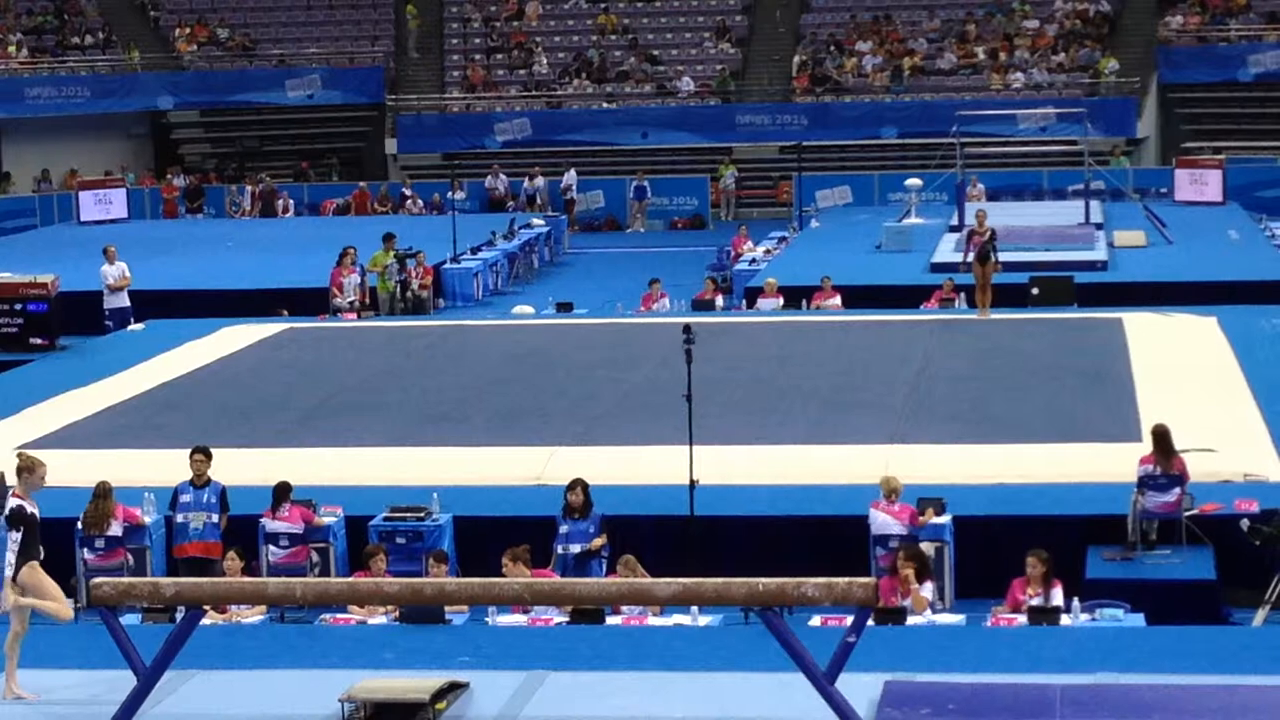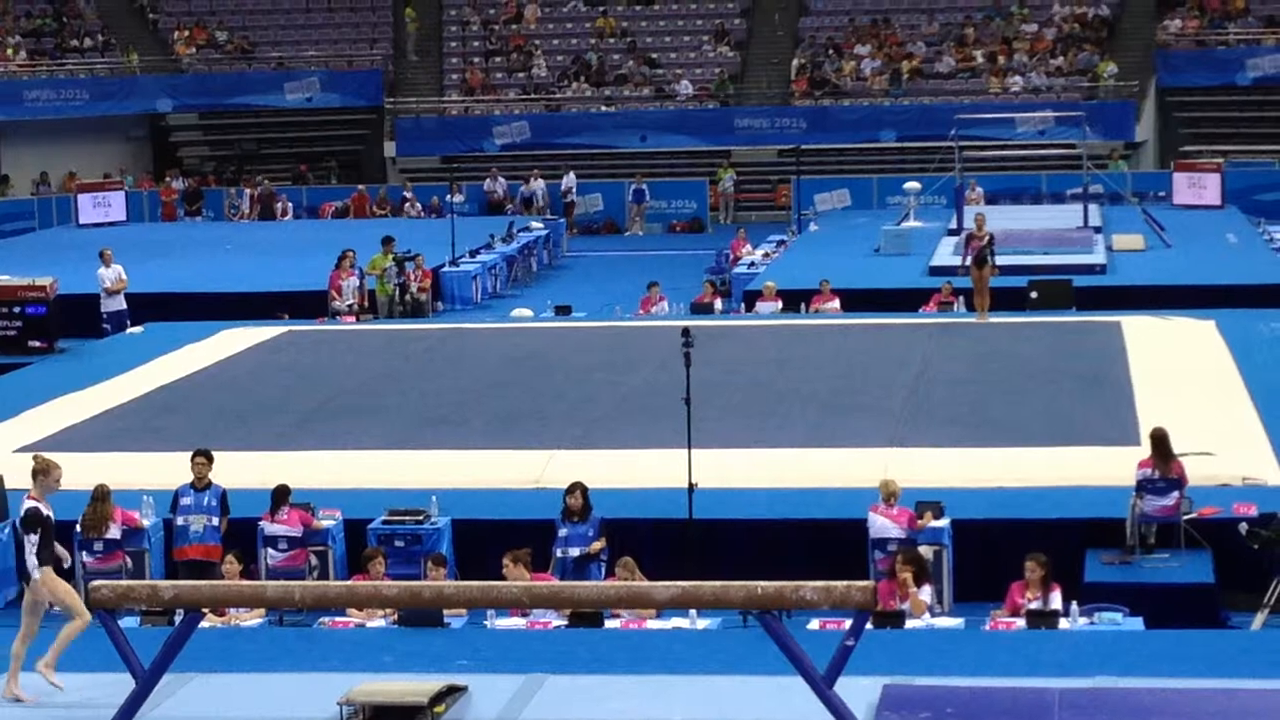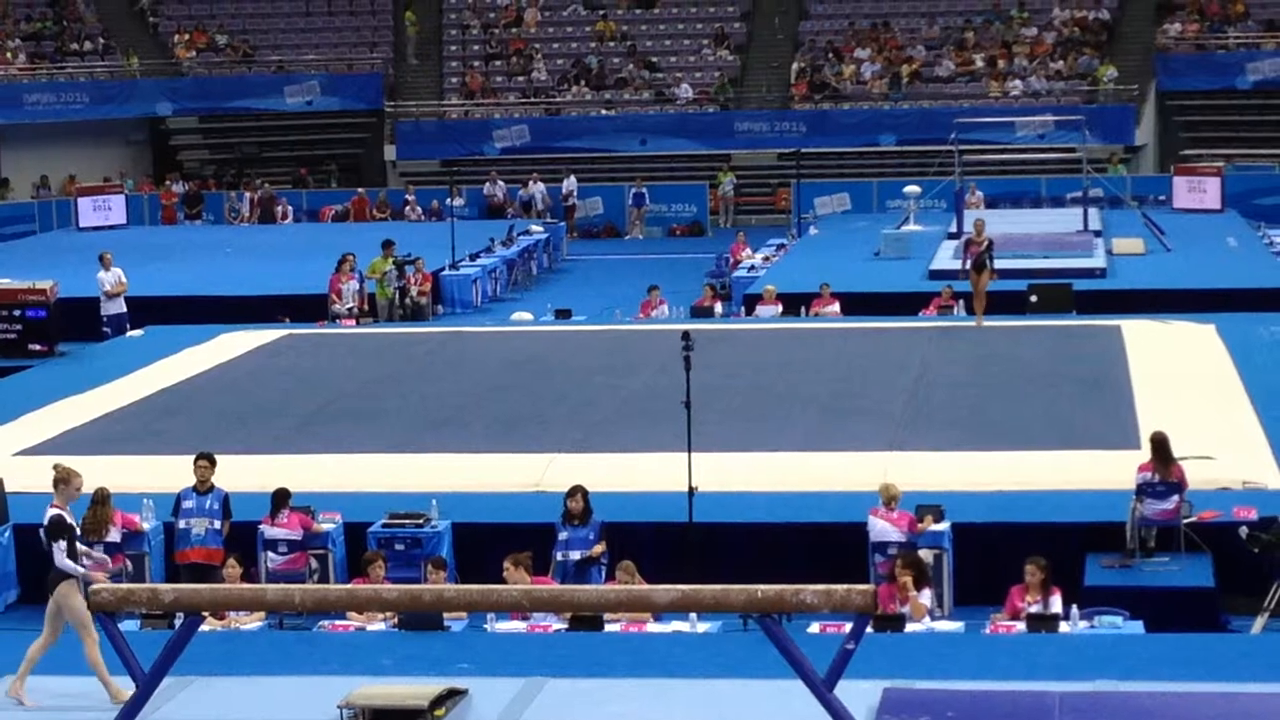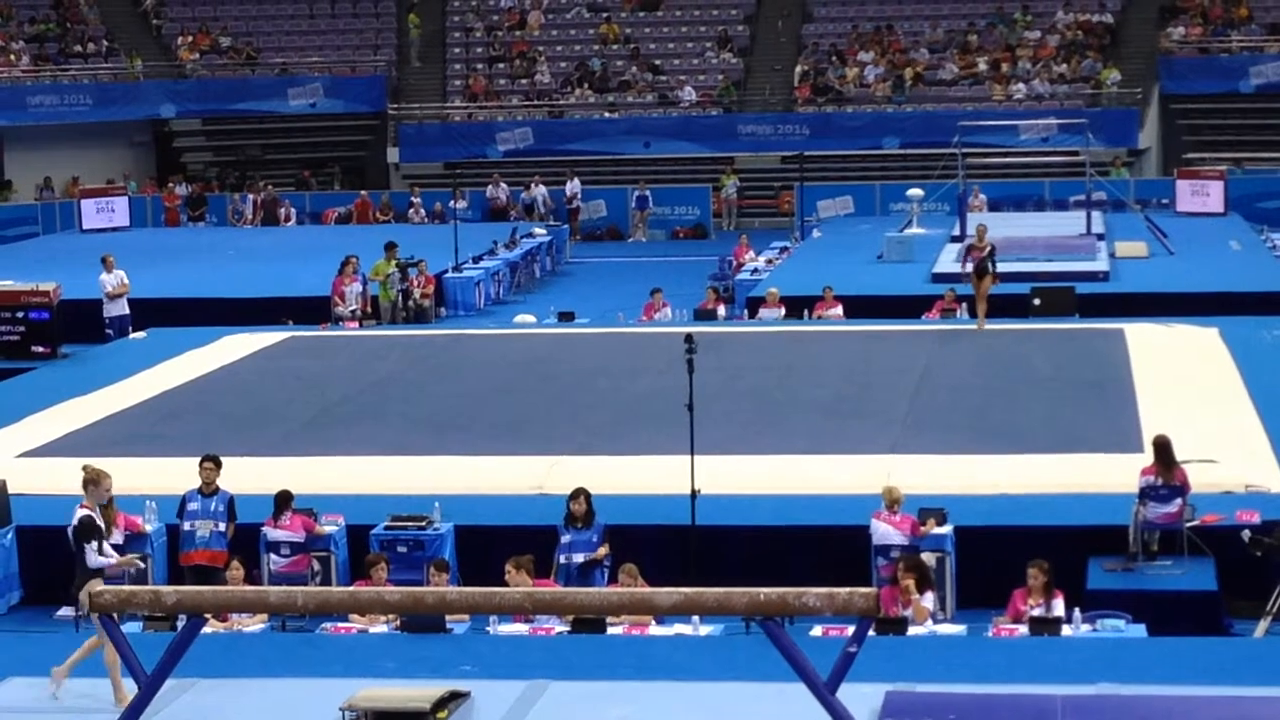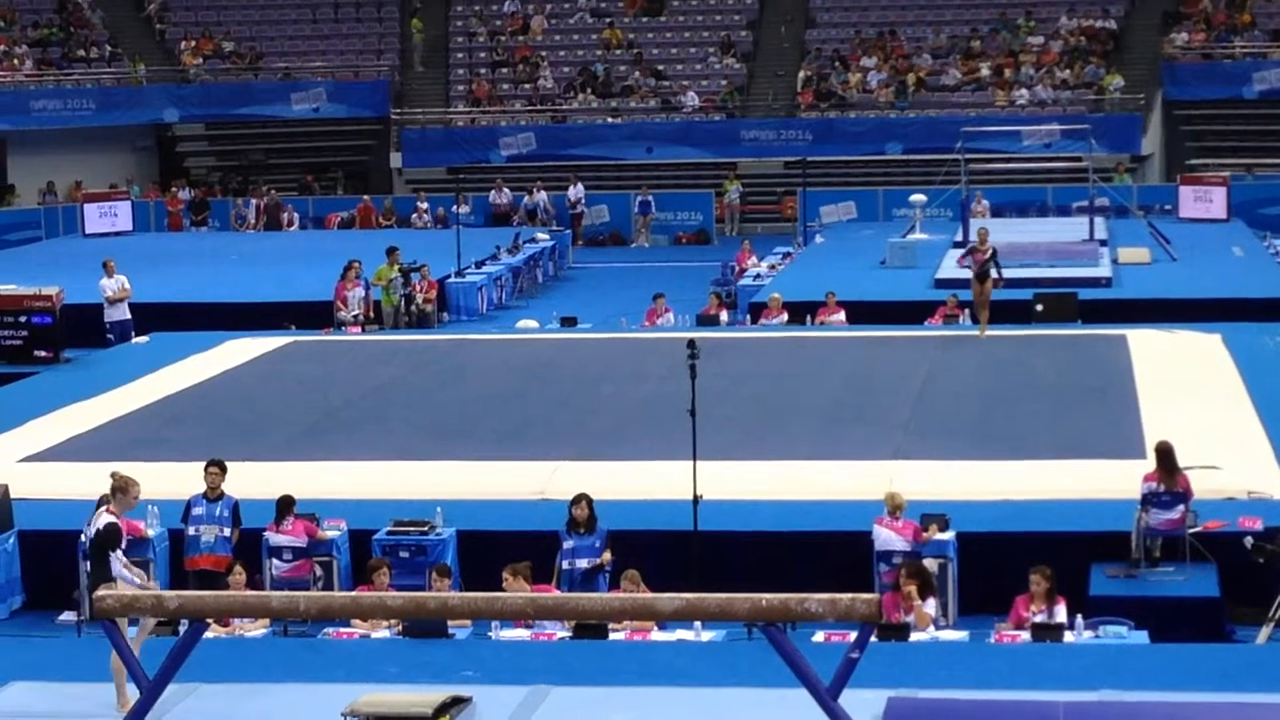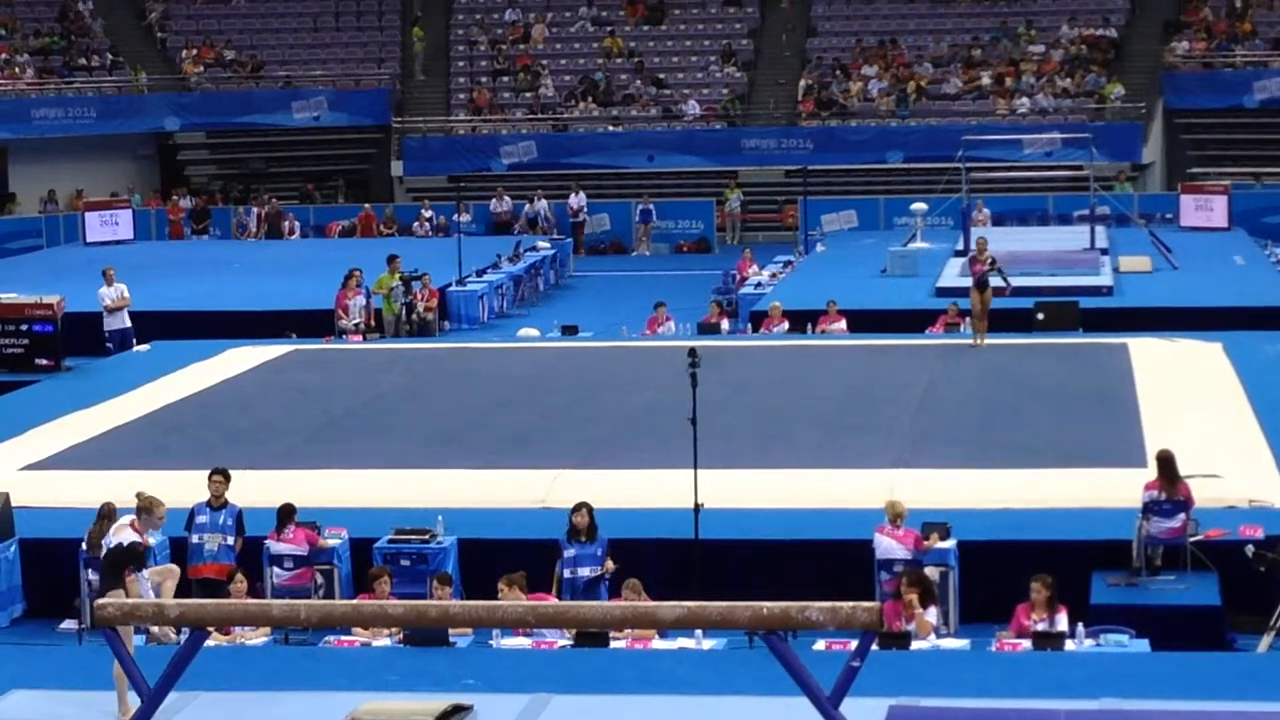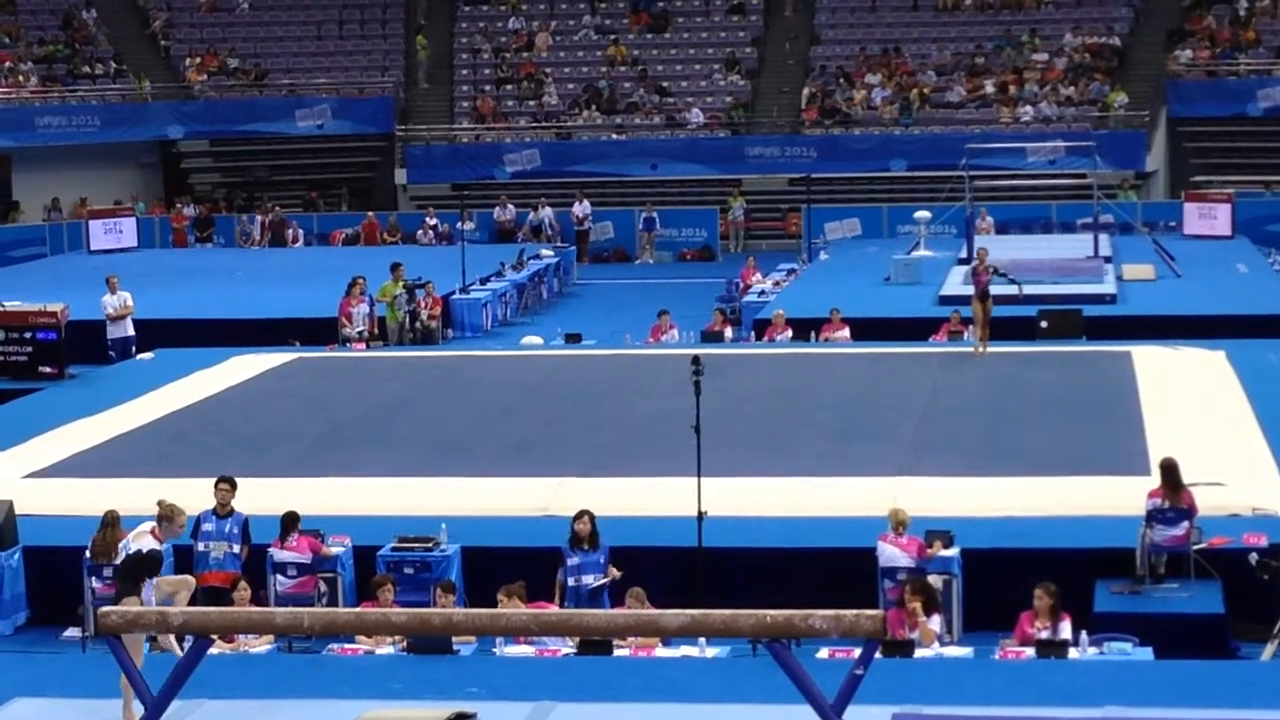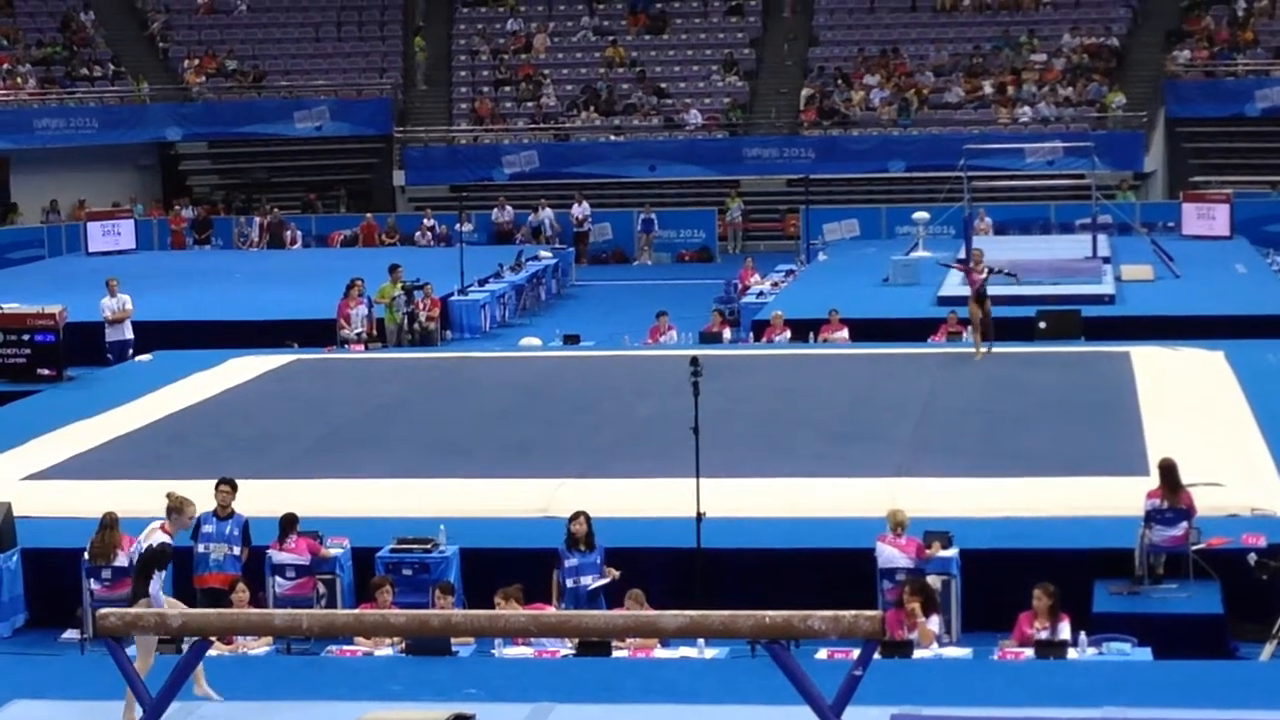
dt=0.2s
person 1, frame 1
left shoulder: (23, 497)
right shoulder: (17, 509)
right elbow: (12, 548)
left wrist: (37, 545)
right wrist: (7, 586)
left hip: (27, 565)
right hip: (26, 568)
left knee: (19, 627)
right knee: (65, 613)
left ankle: (10, 686)
person 1, frame 2
left shoulder: (40, 501)
right shoulder: (33, 511)
right elbow: (30, 552)
left wrist: (56, 548)
right wrist: (38, 587)
left hip: (41, 572)
right hip: (41, 574)
left knee: (28, 631)
right knee: (82, 617)
left ankle: (11, 686)
right ankle: (46, 663)
person 1, frame 3
left shoulder: (63, 511)
right shoulder: (57, 519)
right elbow: (60, 561)
left wrist: (90, 554)
right wrist: (88, 575)
left hip: (61, 582)
right hip: (64, 584)
left knee: (48, 637)
right knee: (90, 638)
left ankle: (16, 685)
right ankle: (114, 692)
person 1, frame 4
left shoulder: (91, 512)
right shoulder: (86, 519)
right elbow: (91, 560)
left wrist: (119, 559)
right wrist: (121, 562)
left hip: (94, 581)
right hip: (89, 584)
left knee: (104, 636)
right knee: (112, 639)
left ankle: (62, 671)
right ankle: (121, 697)
person 1, frame 5
left shoulder: (106, 512)
right shoulder: (112, 527)
right elbow: (117, 570)
left wrist: (130, 566)
right wrist: (141, 584)
left hip: (111, 582)
right hip: (103, 585)
left ankle: (131, 655)
right ankle: (123, 701)
person 1, frame 6
left shoulder: (126, 521)
right shoulder: (136, 546)
left elbow: (106, 544)
right elbow: (144, 587)
left hip: (120, 582)
right hip: (114, 590)
left knee: (172, 570)
right knee: (125, 650)
left ankle: (163, 624)
person 1, frame 7
left shoulder: (147, 526)
right shoulder: (153, 554)
left elbow: (122, 548)
right elbow: (147, 594)
left hip: (131, 590)
right hip: (130, 597)
left knee: (188, 581)
right knee: (135, 658)
left ankle: (170, 639)
person 1, frame 8
left shoulder: (156, 526)
right shoulder: (165, 547)
left elbow: (134, 551)
right elbow: (154, 589)
left hip: (149, 594)
right hip: (146, 601)
right knee: (145, 660)
left ankle: (200, 685)
